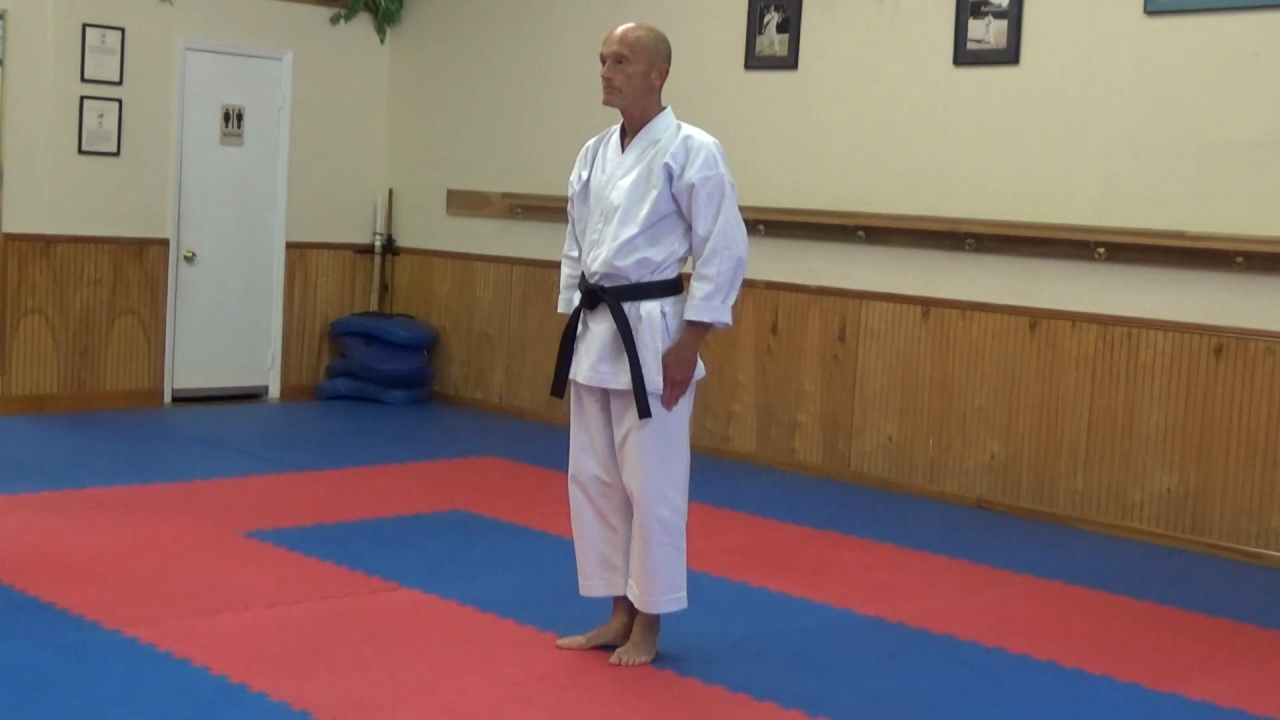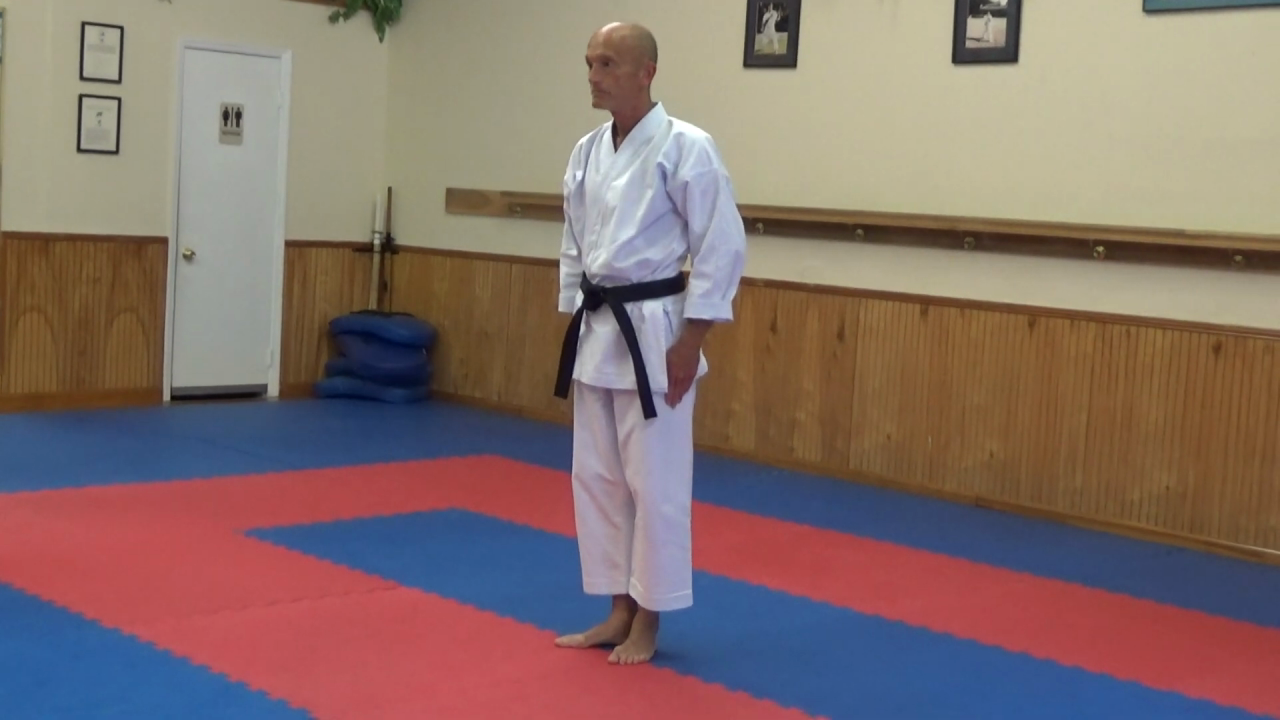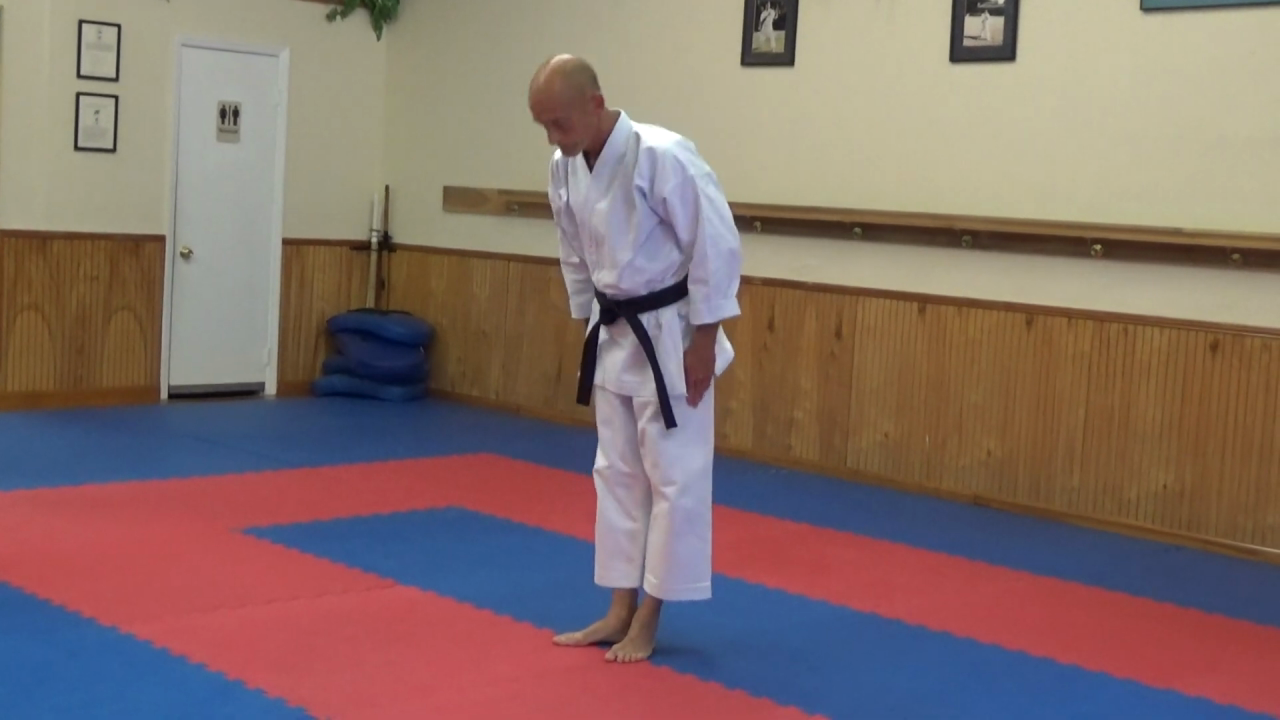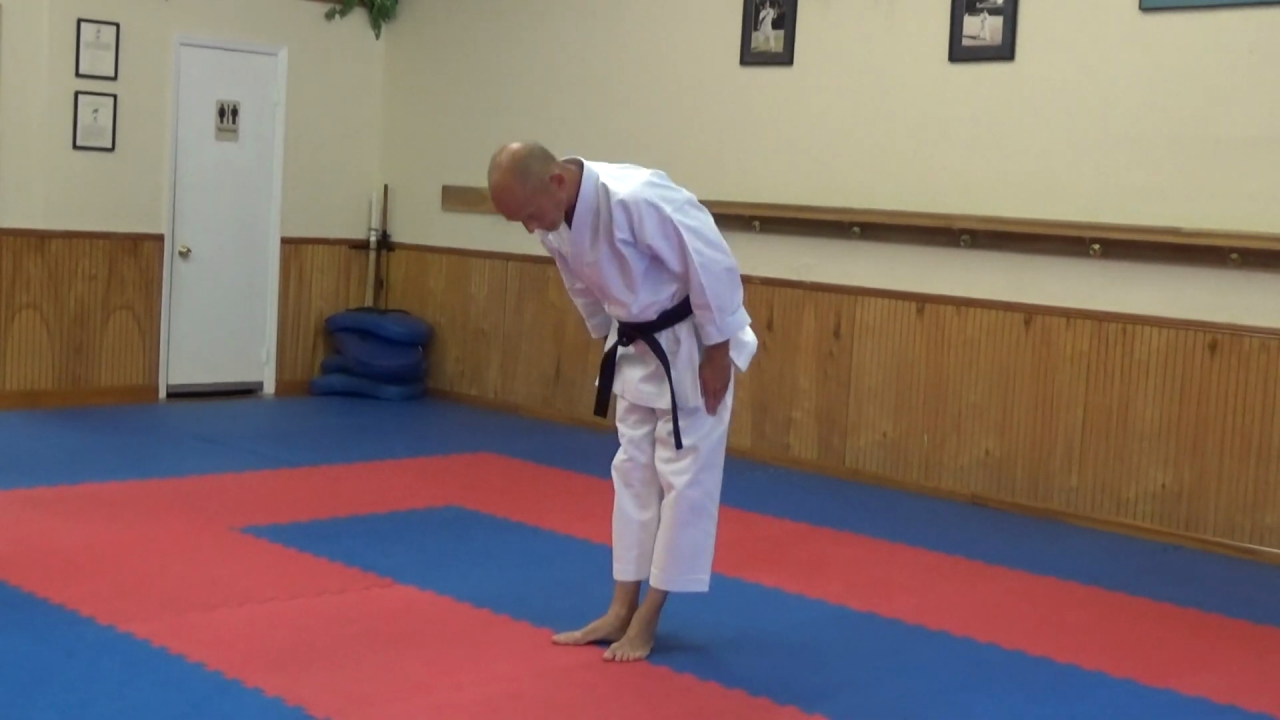
dt=0.5s
person 1, frame 1
left shoulder: (693, 151)
right shoulder: (594, 153)
left elbow: (724, 252)
left wrist: (689, 343)
right wrist: (574, 325)
left hip: (652, 333)
right hip: (593, 332)
left knee: (651, 483)
right knee: (593, 479)
left ankle: (647, 625)
right ankle: (618, 614)
person 1, frame 2
left shoulder: (685, 147)
right shoulder: (586, 151)
left elbow: (722, 247)
left wrist: (690, 340)
right wrist: (576, 321)
left hip: (653, 332)
right hip: (596, 330)
left knee: (654, 482)
right knee: (596, 477)
left ankle: (647, 621)
right ankle: (619, 611)
person 1, frame 3
left shoulder: (663, 156)
right shoulder: (565, 168)
left elbow: (717, 246)
left wrist: (703, 342)
right wrist: (594, 327)
left hip: (672, 336)
right hip: (615, 337)
left knee: (675, 477)
right knee: (617, 472)
left ankle: (648, 620)
right ankle: (620, 610)
person 1, frame 4
left shoulder: (637, 198)
right shoulder: (555, 216)
left elbow: (712, 267)
left wrist: (716, 353)
right wrist: (614, 344)
left hip: (690, 342)
right hip: (638, 345)
left knee: (684, 473)
right knee: (633, 471)
left ankle: (647, 618)
right ankle: (621, 609)
